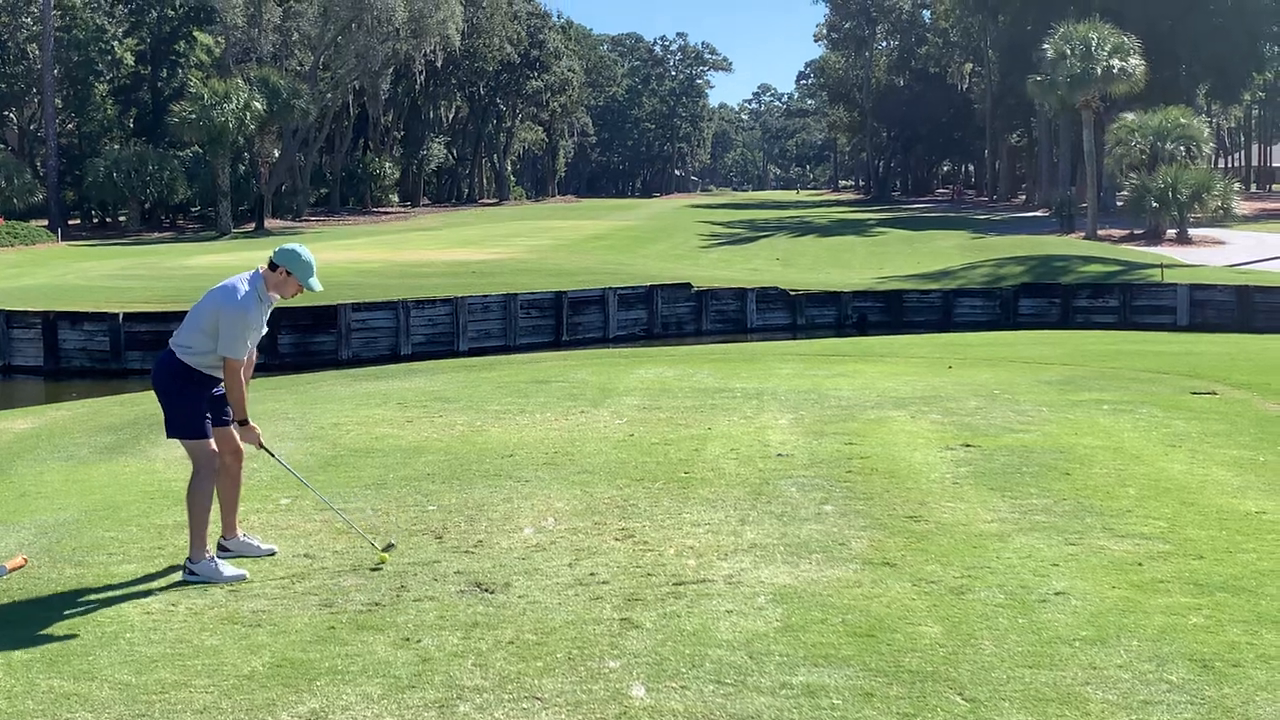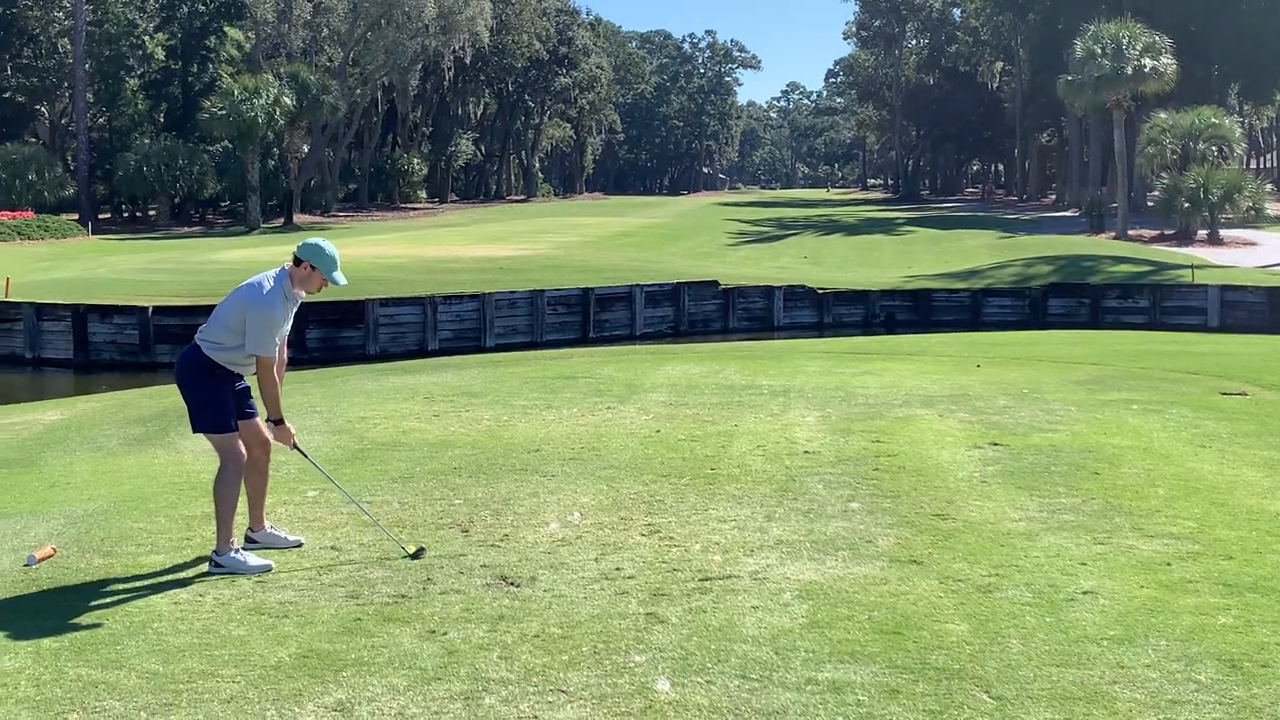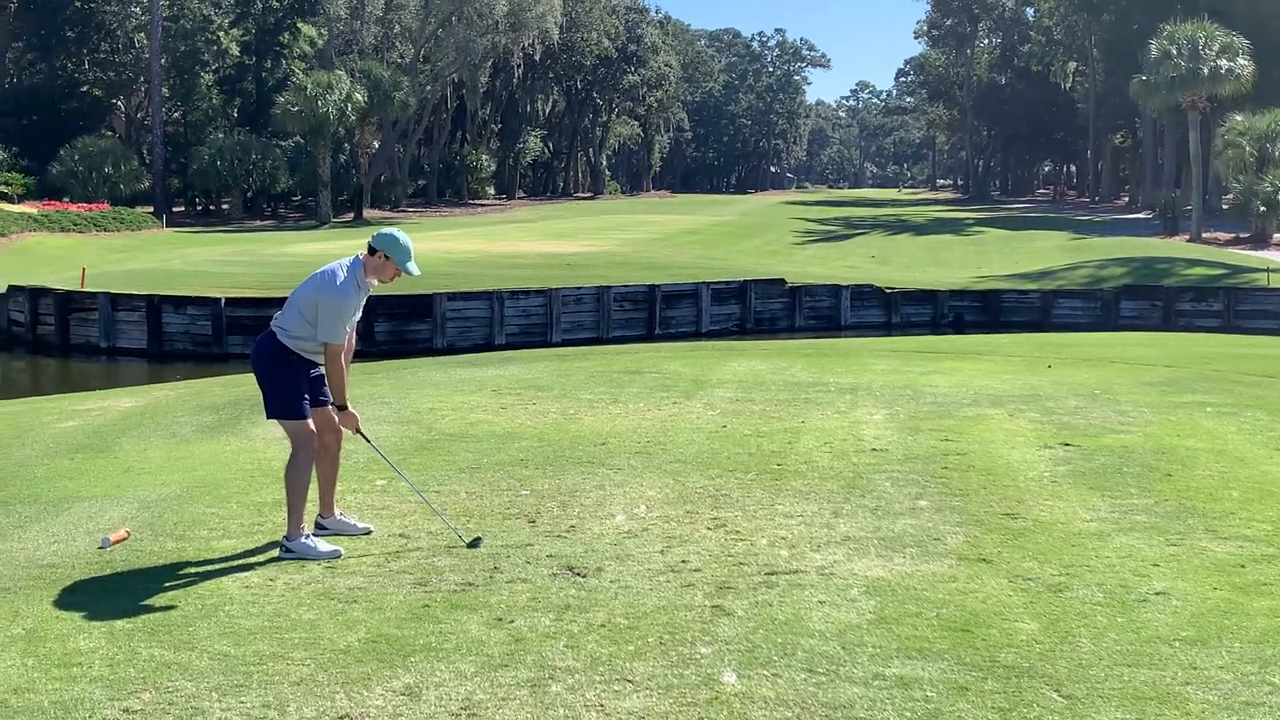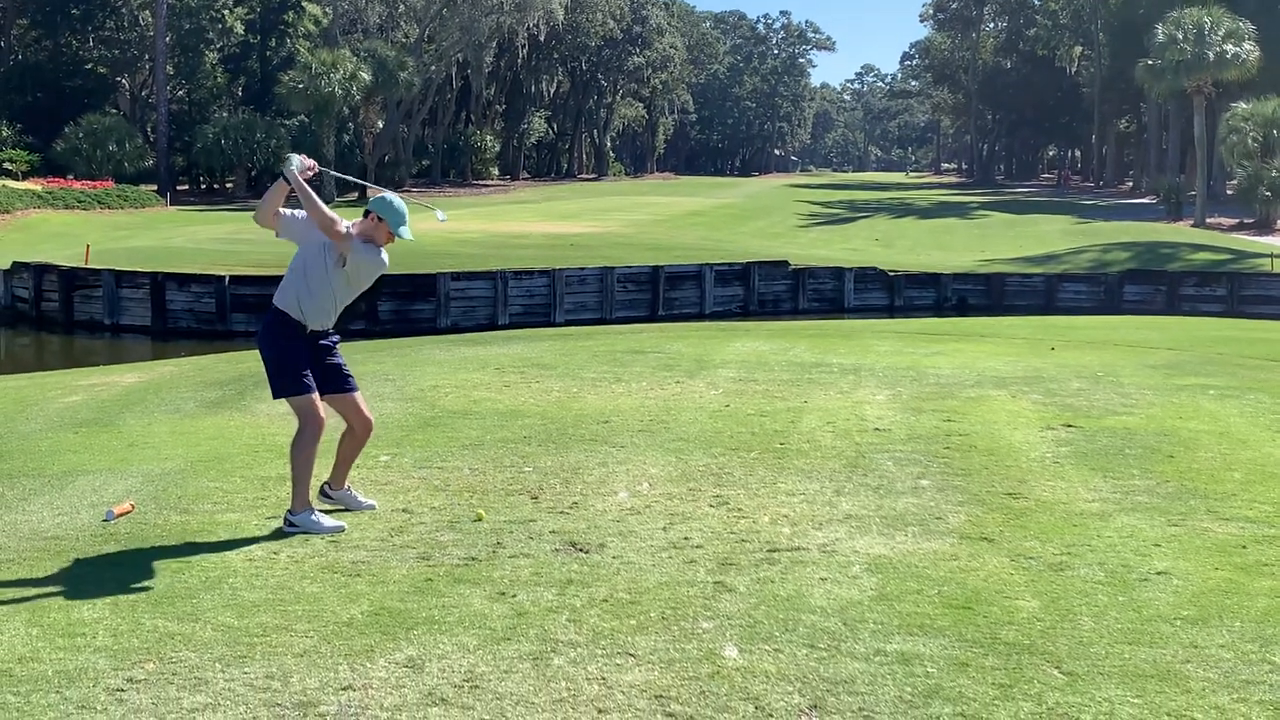
dt=1s
person 1, frame 1
left shoulder: (262, 293)
right shoulder: (241, 303)
left elbow: (249, 356)
right elbow: (233, 370)
left wrist: (238, 409)
right wrist: (244, 422)
left hip: (204, 375)
right hip: (179, 375)
left knee: (232, 453)
right knee: (207, 462)
left ankle: (230, 537)
right ankle: (197, 559)
person 1, frame 2
left shoulder: (289, 291)
right shoulder: (267, 301)
left elbow: (280, 353)
right elbow: (266, 370)
left wrist: (273, 415)
right wrist: (278, 421)
left hip: (226, 371)
right hip: (202, 370)
left knee: (260, 445)
right knee: (235, 457)
left ankle: (258, 529)
right ankle: (224, 552)
person 1, frame 3
left shoulder: (361, 278)
right shoulder: (340, 289)
left elbow: (348, 339)
right elbow: (334, 356)
left wrist: (341, 397)
right wrist: (343, 406)
left hip: (302, 358)
right hip: (277, 357)
left knee: (331, 434)
right knee: (307, 442)
left ankle: (328, 516)
right ankle: (294, 537)
person 1, frame 4
left shoulder: (375, 259)
right shoulder: (317, 223)
left elbow: (334, 231)
right elbow: (263, 218)
left wrist: (298, 181)
right wrist: (288, 179)
left hip: (320, 339)
right hip: (282, 331)
left knee: (362, 422)
right knee: (313, 418)
left ankle: (336, 487)
right ankle: (299, 512)
